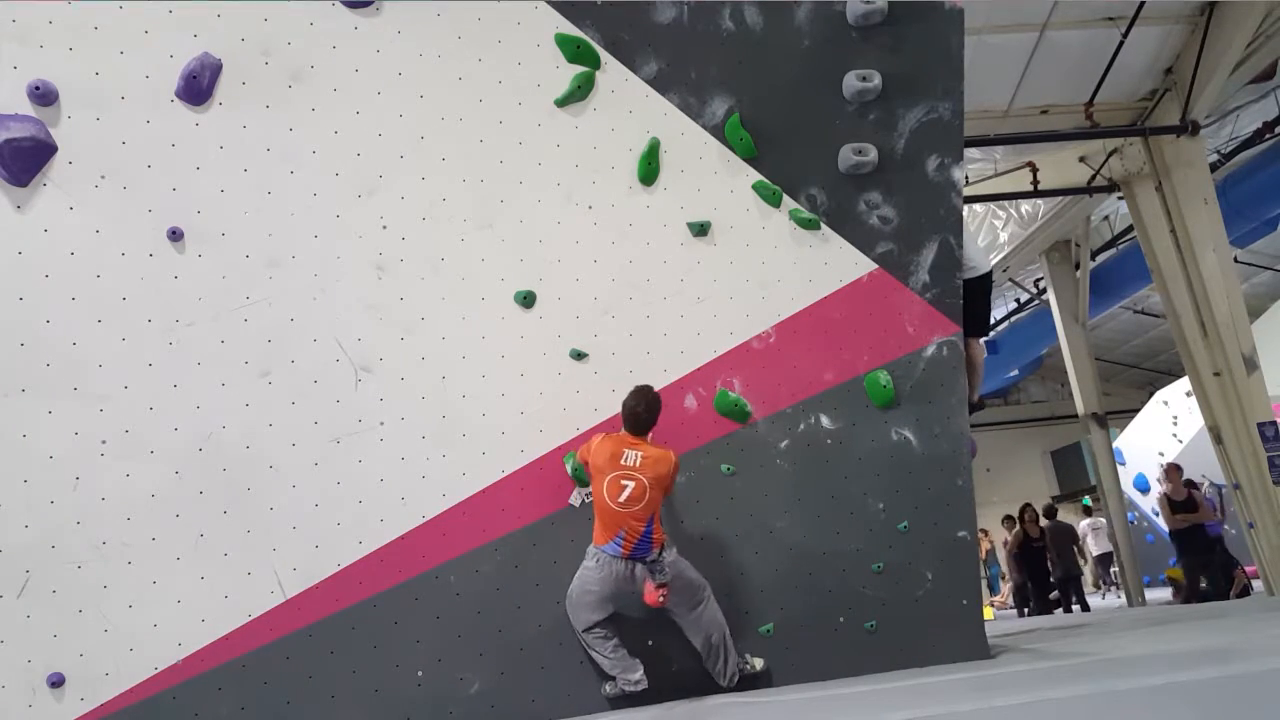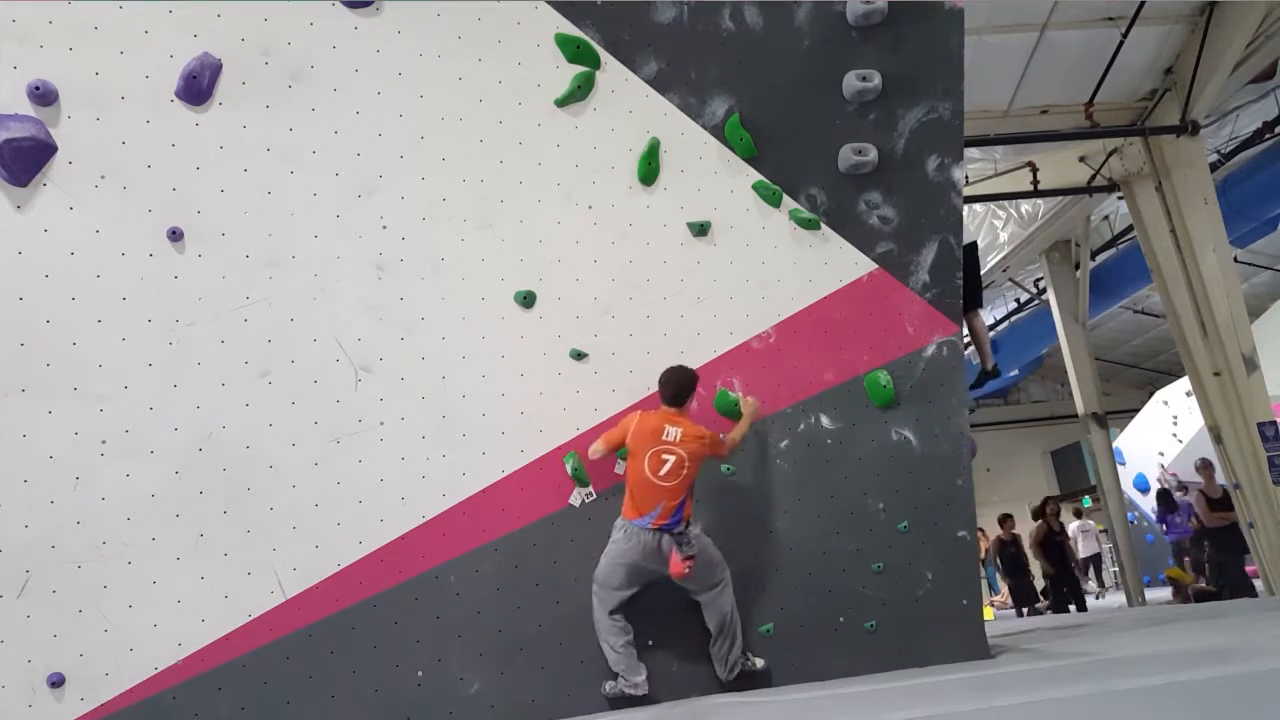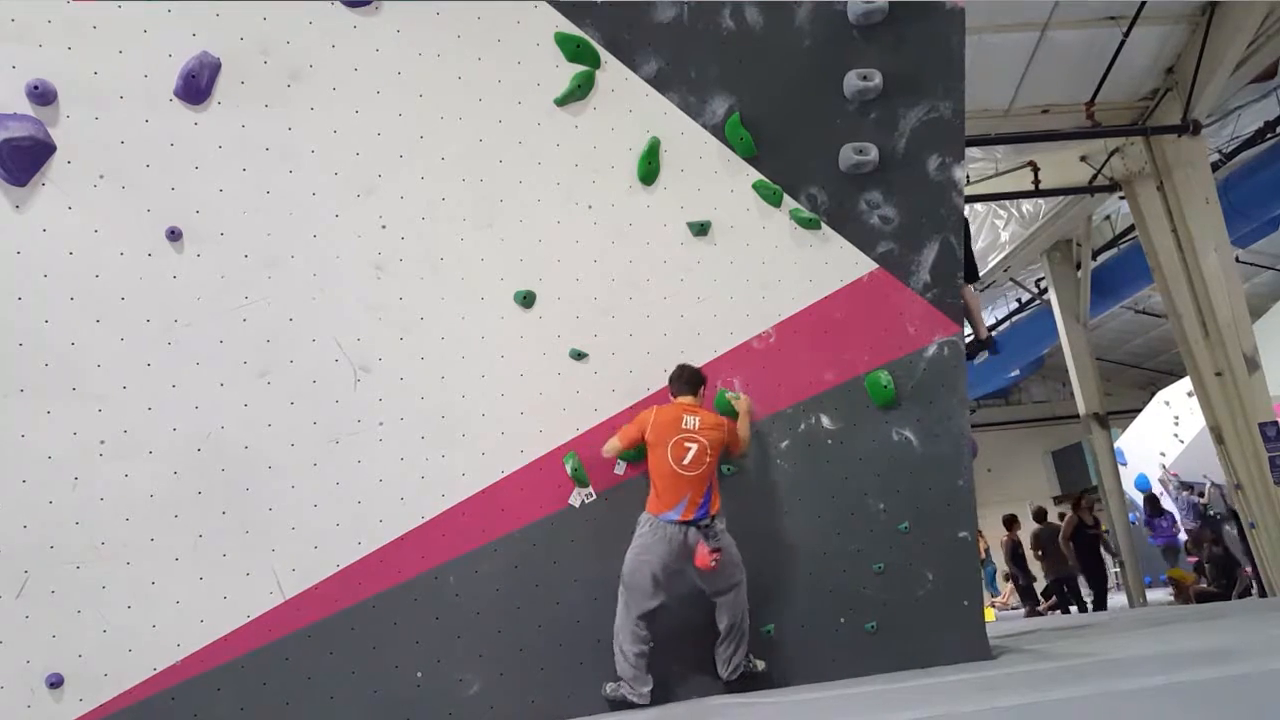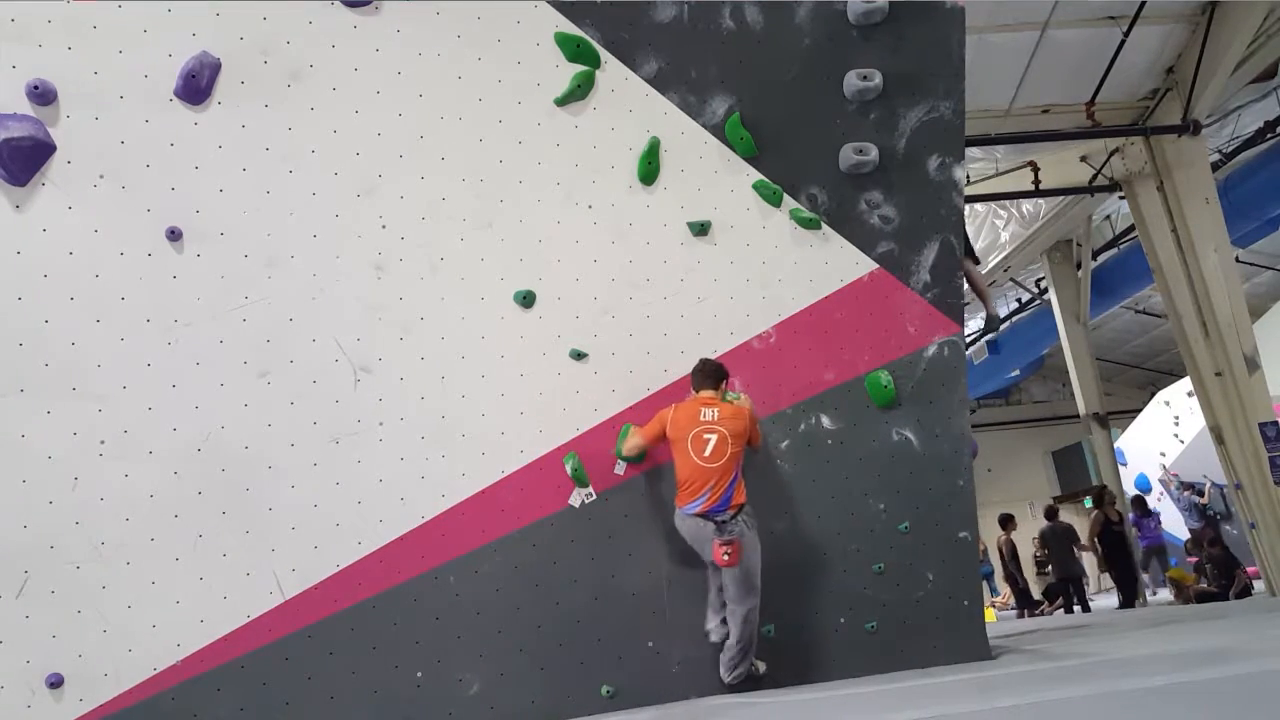
dt=0.5s
person 1, frame 1
left shoulder: (600, 445)
right shoulder: (665, 460)
left elbow: (579, 457)
left hip: (606, 561)
right hip: (654, 560)
left knee: (581, 614)
right knee: (699, 601)
left ankle: (629, 678)
right ankle: (730, 671)
person 1, frame 2
left shoulder: (637, 422)
right shoulder: (700, 436)
left elbow: (594, 453)
right elbow: (729, 444)
right wrist: (748, 415)
left hip: (633, 534)
right hip: (677, 536)
left knee: (605, 600)
right knee: (717, 586)
left ankle: (630, 679)
right ankle: (732, 664)
person 1, frame 3
left shoulder: (653, 417)
right shoulder: (720, 424)
left elbow: (608, 451)
right elbow: (740, 447)
left wrist: (627, 435)
right wrist: (744, 413)
left hip: (659, 528)
right hip: (705, 530)
left knee: (633, 606)
right knee: (731, 590)
left ankle: (633, 686)
right ankle: (733, 667)
person 1, frame 4
left shoulder: (672, 414)
right shoulder: (741, 415)
left elbow: (628, 450)
right elbow: (756, 442)
left wrist: (634, 433)
left hip: (688, 518)
right hip: (730, 521)
left knee: (718, 565)
right knee: (744, 595)
left ankle: (718, 628)
right ankle: (737, 670)
